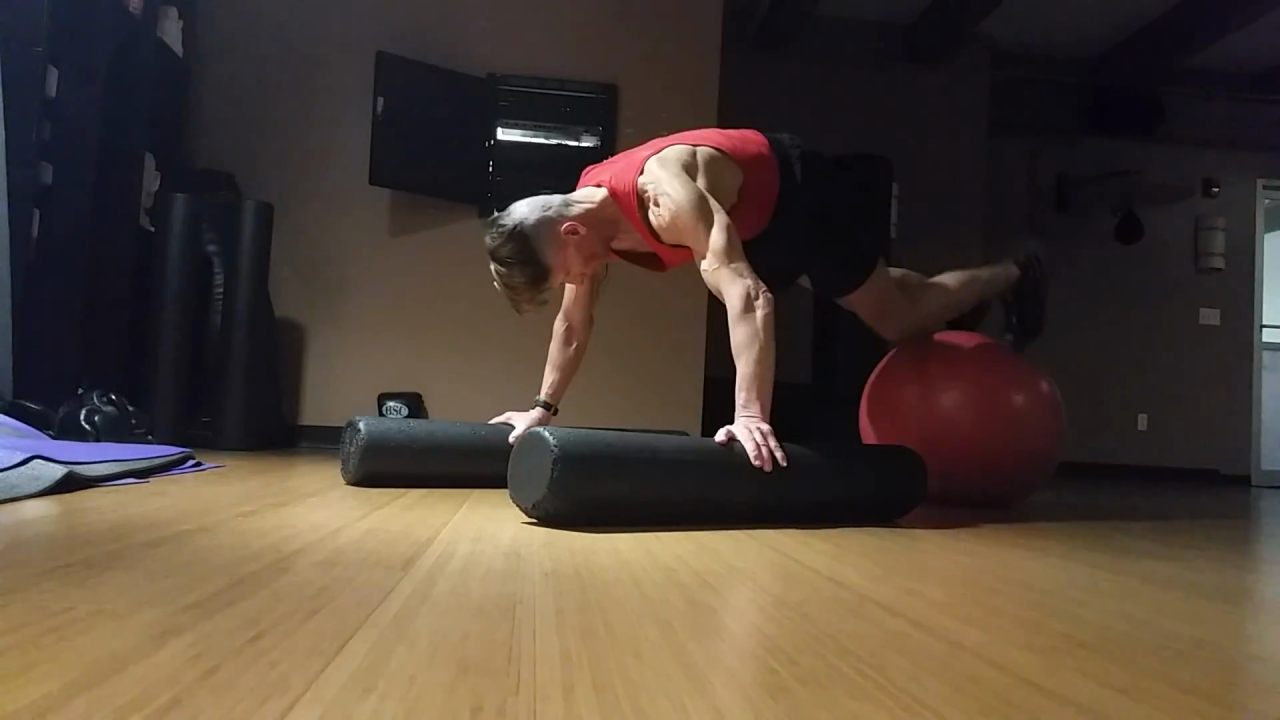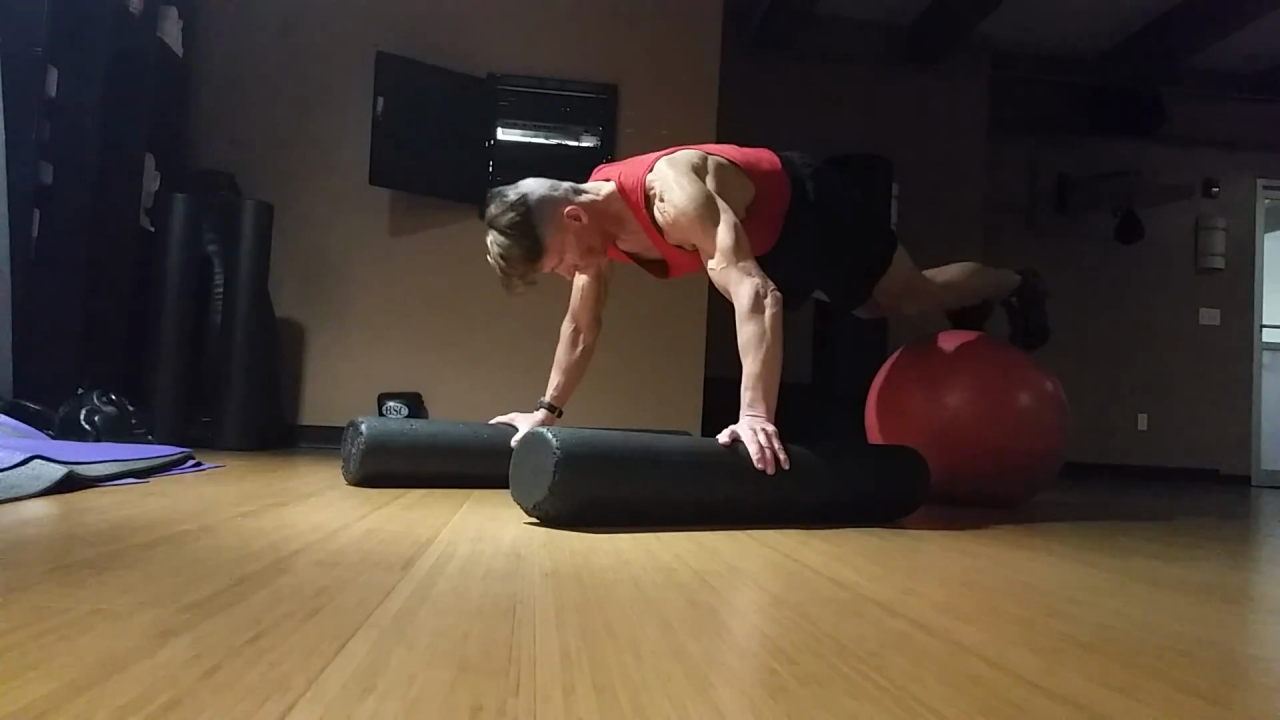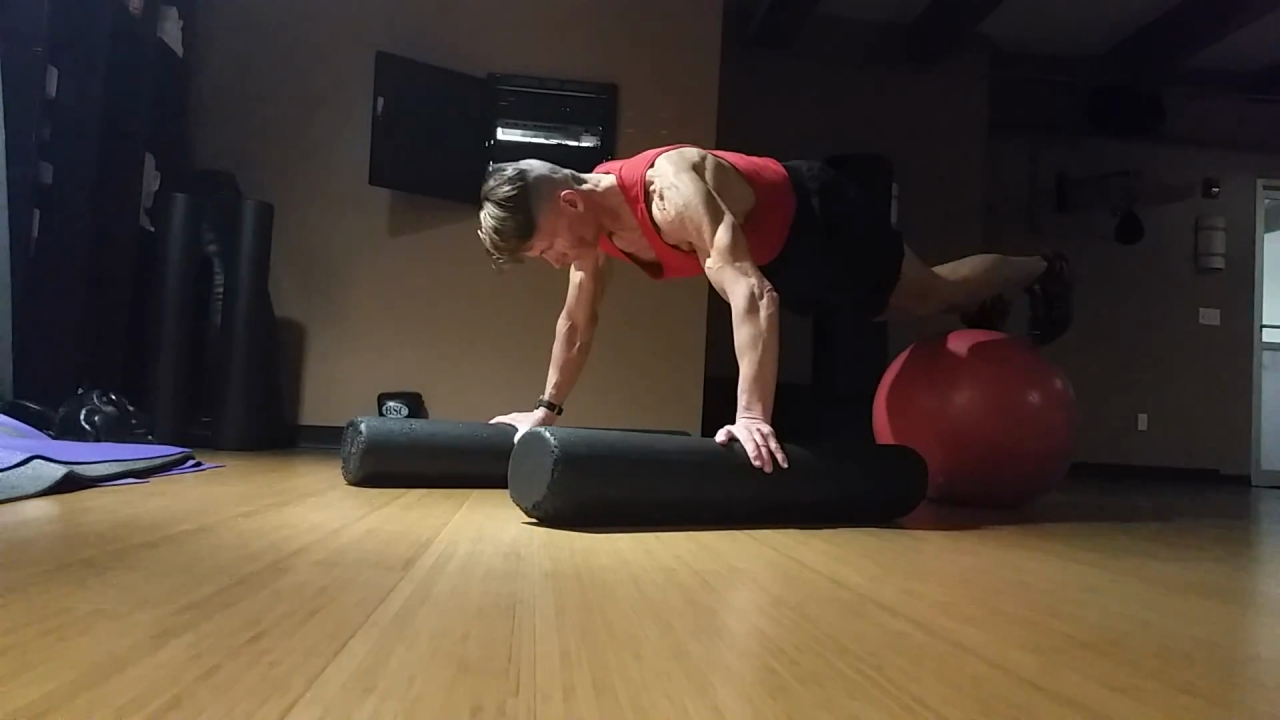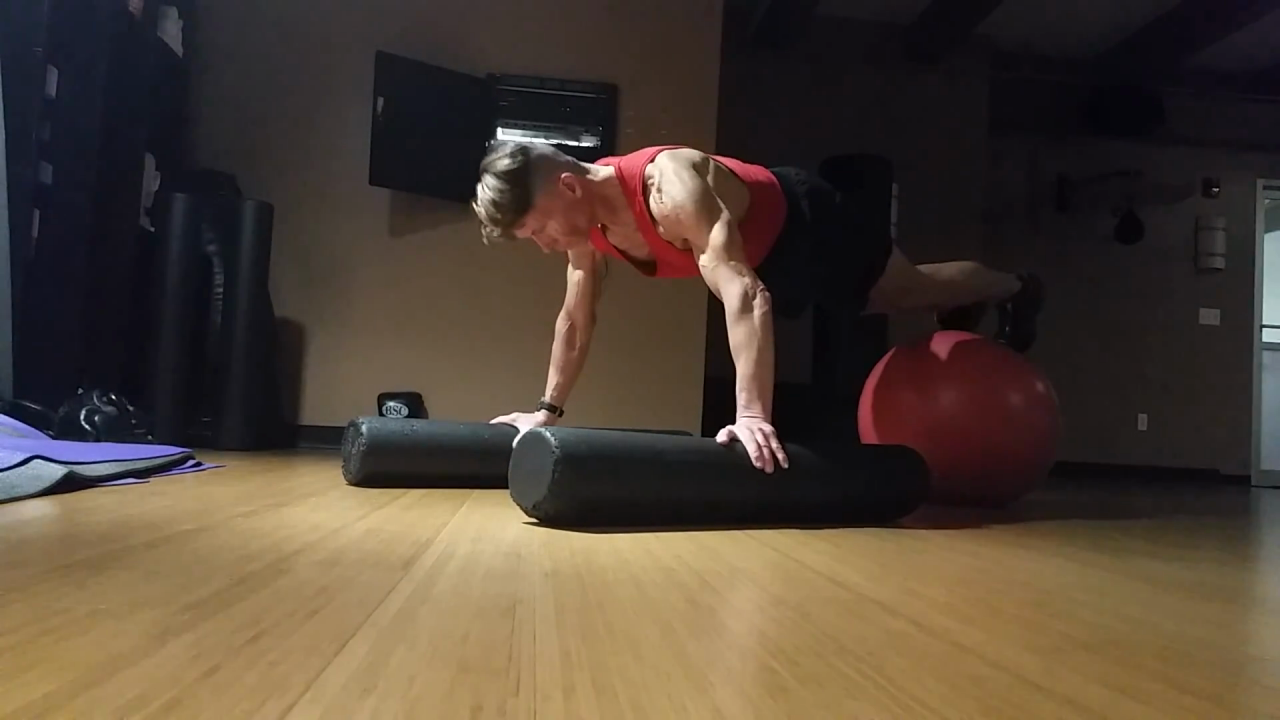
dt=0.5s
person 1, frame 1
left shoulder: (664, 197)
right shoulder: (583, 211)
left elbow: (747, 297)
right elbow: (573, 323)
left wrist: (752, 416)
right wrist: (543, 407)
left hip: (796, 186)
right hip: (757, 221)
left knee: (897, 319)
right knee: (860, 300)
left ankle: (1014, 276)
right ankle: (954, 302)
person 1, frame 2
left shoulder: (673, 195)
right shoulder: (589, 214)
left elbow: (756, 295)
right elbow: (581, 325)
left wrist: (756, 415)
right wrist: (548, 409)
left hip: (808, 204)
right hip: (768, 238)
left knee: (912, 296)
right knee: (869, 306)
left ankle: (1016, 288)
right ankle: (967, 307)
person 1, frame 3
left shoulder: (671, 190)
right shoulder: (593, 215)
left elbow: (751, 295)
right elbow: (576, 321)
left wrist: (754, 416)
right wrist: (548, 407)
left hip: (814, 217)
right hip: (773, 252)
left knee: (923, 293)
right knee: (889, 306)
left ankle: (1042, 273)
right ankle: (980, 304)
person 1, frame 4
left shoulder: (670, 187)
right shoulder: (587, 222)
left elbow: (745, 296)
right elbow: (576, 319)
left wrist: (753, 415)
right wrist: (548, 409)
left hip: (803, 223)
right hip: (766, 259)
left knee: (909, 290)
right knee: (888, 300)
left ankle: (1014, 291)
right ankle: (960, 311)
